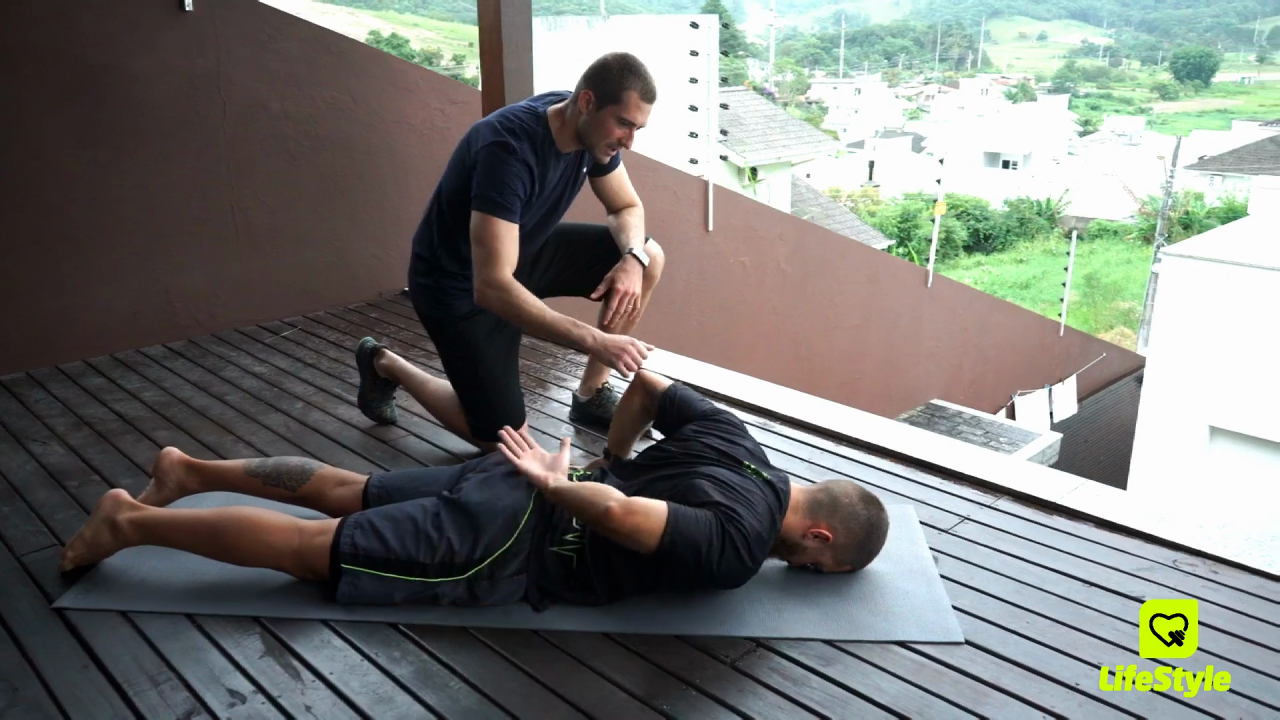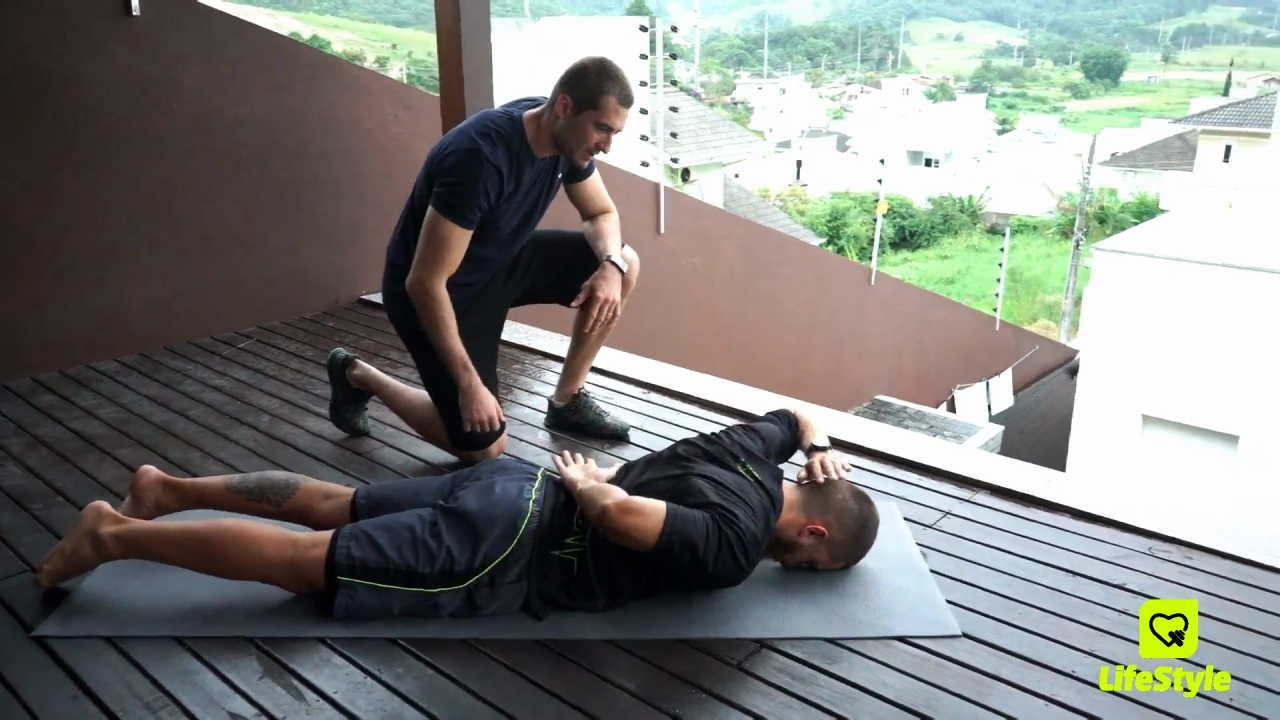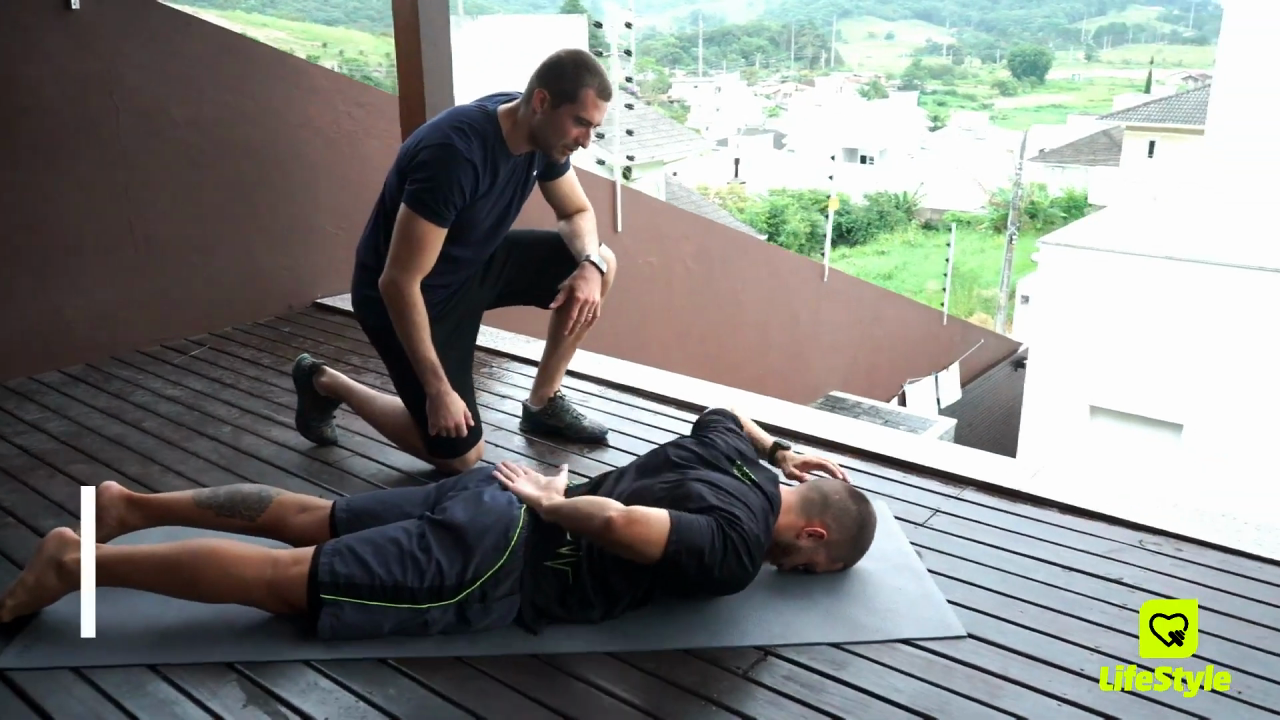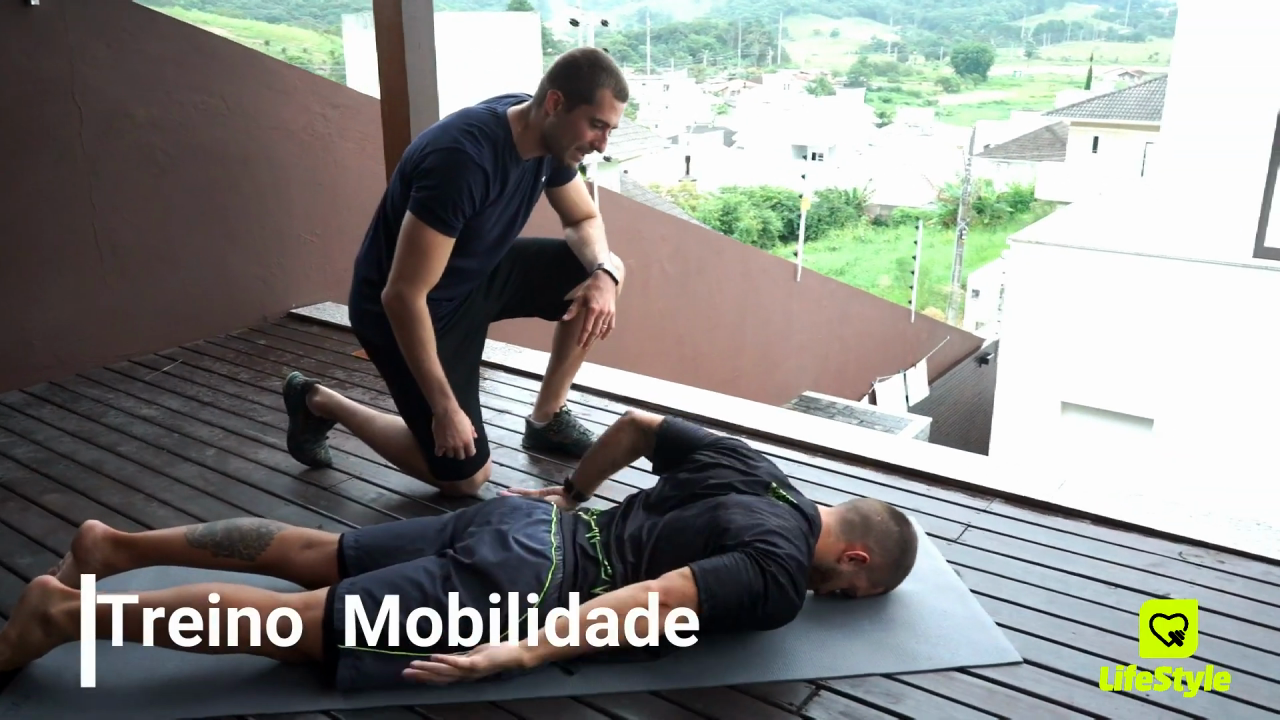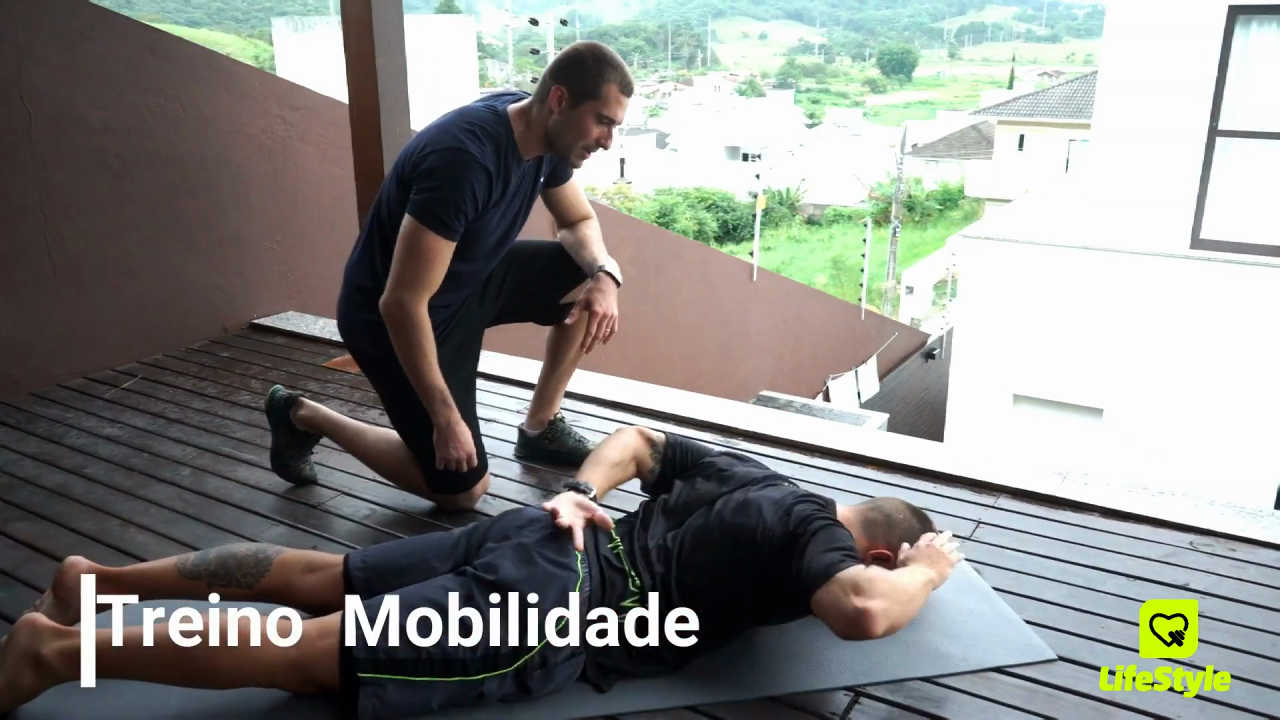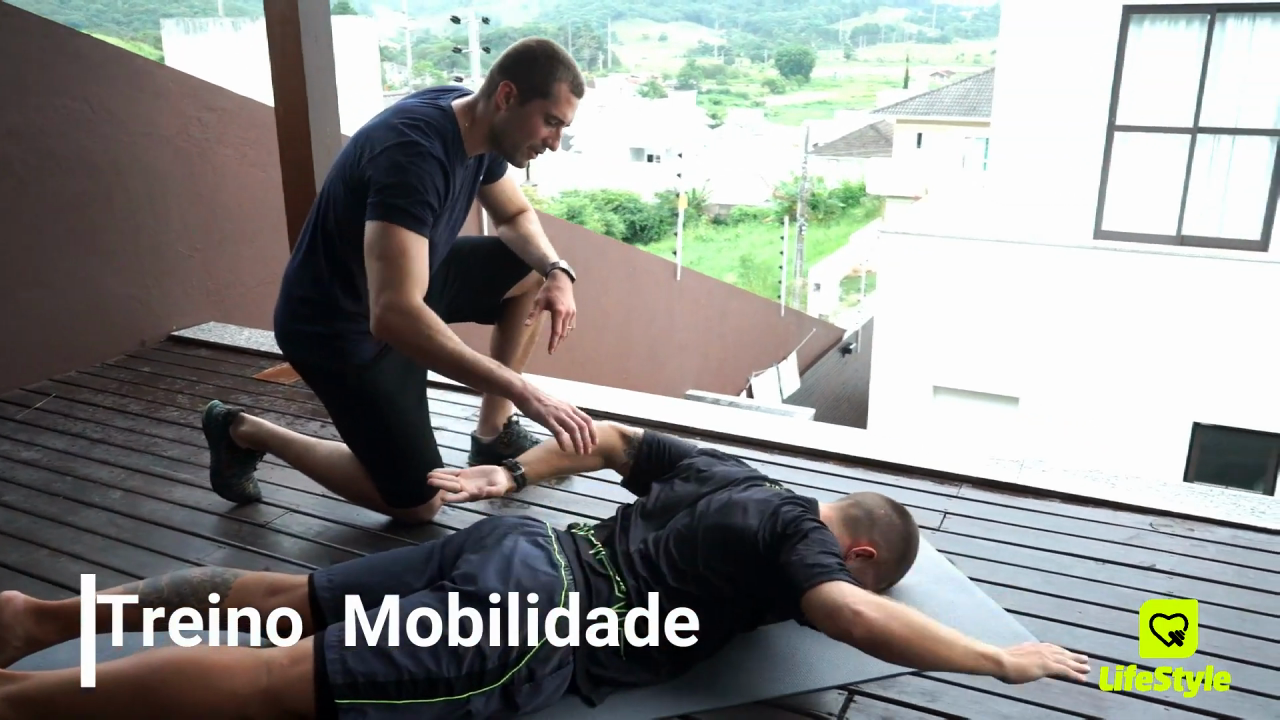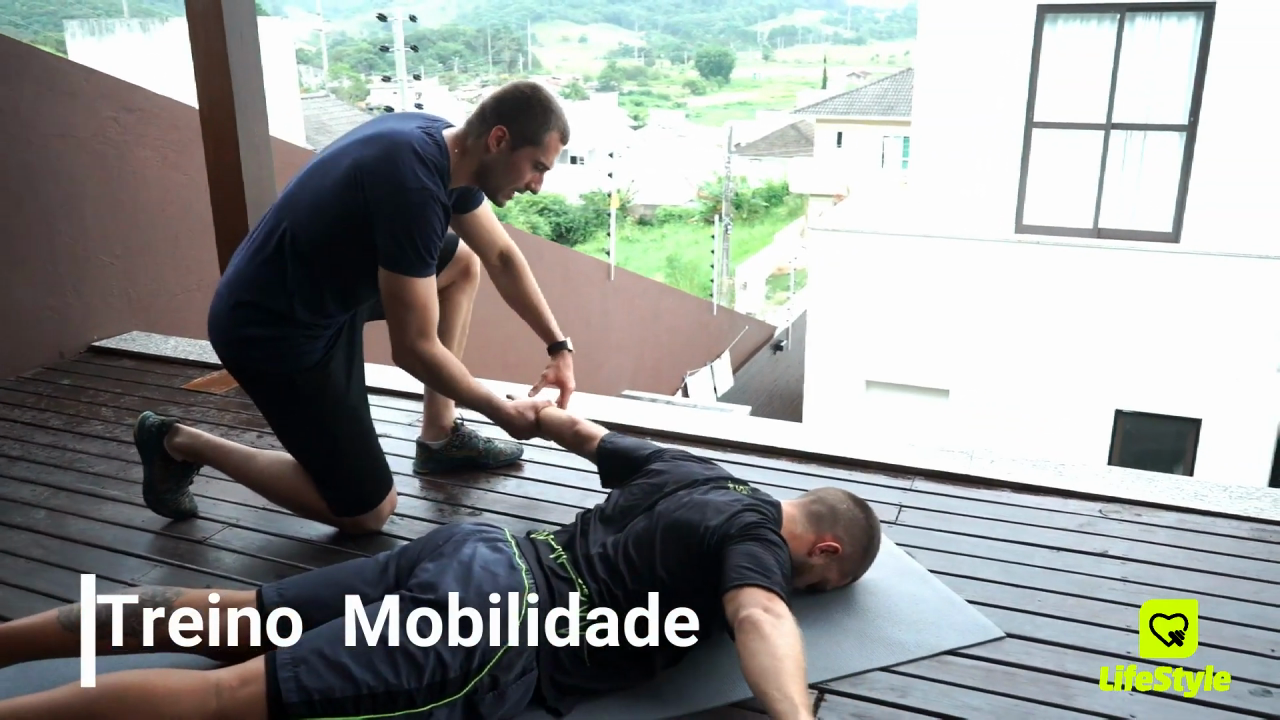
dt=0.7s
person 1, frame 1
left shoulder: (735, 440)
right shoulder: (740, 543)
left elbow: (643, 379)
right elbow: (622, 517)
right wrist: (562, 489)
left hip: (520, 483)
right hip: (506, 547)
left knee: (344, 493)
right knee: (311, 550)
left ankle: (188, 471)
right ankle: (132, 522)
person 1, frame 2
left shoulder: (750, 453)
right shoulder: (737, 543)
left elbow: (787, 412)
right elbow: (617, 512)
left wrist: (820, 448)
right wrist: (586, 484)
left hip: (512, 490)
right hip: (504, 555)
left knee: (329, 503)
right knee: (303, 560)
left ankle: (168, 488)
right ankle: (117, 534)
person 1, frame 3
left shoulder: (730, 453)
right shoulder: (739, 547)
left elbow: (723, 411)
right elbow: (617, 522)
left wrist: (784, 450)
right wrist: (550, 503)
left hip: (493, 505)
right hip: (494, 565)
left knee: (305, 521)
right knee: (282, 580)
left ankle: (130, 504)
right ankle: (81, 561)
person 1, frame 4
left shoulder: (755, 468)
right shoulder: (783, 570)
left elbow: (635, 421)
right elbow: (655, 600)
right wrist: (521, 651)
left hip: (518, 528)
right hip: (522, 586)
left knee: (311, 557)
right knee: (296, 622)
left ankle: (115, 543)
person 1, frame 5
left shoulder: (755, 473)
right shoulder: (815, 531)
left elbow: (637, 436)
right elbow: (862, 612)
left wrist: (578, 494)
right wrist: (933, 567)
left hip: (526, 541)
right hip: (545, 617)
left knee: (314, 582)
left ankle: (102, 578)
person 1, frame 6
left shoulder: (732, 475)
right shoulder: (798, 533)
left elbow: (606, 436)
right elbow: (858, 620)
left wrist: (510, 473)
left hip: (510, 547)
right hip: (530, 628)
left knee: (272, 599)
person 1, frame 7
left shoulder: (694, 470)
right shoulder: (759, 537)
left elbow: (584, 433)
right elbow: (758, 618)
left wrist: (536, 414)
left hip: (469, 555)
right hip: (489, 637)
left knee: (220, 621)
person 2, frame 1
left shoulder: (592, 130)
right shoulder: (507, 149)
left elbow: (627, 207)
right elbow: (492, 286)
left wrist: (631, 259)
right wrist: (595, 341)
left hip: (524, 250)
right hip: (457, 284)
left knee: (648, 258)
right knee: (504, 440)
left ankle: (591, 396)
right ankle: (384, 367)
person 2, frame 2
left shoulder: (568, 136)
right shoulder: (480, 157)
left elbow: (602, 213)
right elbow: (424, 282)
left wrist: (610, 265)
right wrist: (469, 384)
left hip: (501, 261)
right hip: (439, 292)
left knee: (624, 265)
right knee: (483, 447)
left ankle: (567, 400)
right ankle: (358, 376)
person 2, frame 3
left shoulder: (544, 133)
right shoulder: (455, 153)
left elbow: (578, 212)
right elbow: (398, 282)
left wrist: (588, 264)
right wrist: (438, 390)
left hip: (474, 262)
right hip: (410, 294)
left knee: (600, 264)
right knee: (461, 455)
left ankle: (543, 404)
right ankle: (326, 384)
person 2, frame 4
left shoulder: (549, 135)
right shoulder: (463, 158)
left elbow: (585, 220)
right elbow: (402, 296)
left wrist: (602, 274)
right wrist: (445, 409)
right hip: (404, 310)
left knee: (605, 271)
right knee: (466, 477)
left ankle: (547, 420)
right ankle: (319, 403)
person 2, frame 5
left shoulder: (542, 132)
right shoulder: (464, 158)
left elbow: (580, 222)
right elbow: (401, 302)
left wrist: (604, 274)
right wrist: (446, 419)
right hip: (391, 318)
left knee: (597, 277)
right knee: (463, 489)
left ankle: (540, 429)
right ankle: (304, 417)
person 2, frame 6
left shoulder: (478, 123)
right shoulder: (413, 156)
left elbow: (515, 215)
right elbow: (393, 316)
left wrist: (557, 269)
right wrist: (524, 393)
right hip: (334, 325)
left knee: (535, 272)
right knee: (419, 502)
left ankle: (493, 433)
right ankle: (244, 433)
person 2, frame 7
left shoulder: (445, 145)
right shoulder: (414, 187)
left elbow: (501, 256)
right elbow: (414, 350)
left wrist: (559, 346)
right wrist: (503, 412)
right hip: (270, 330)
left knee: (462, 262)
right knee: (368, 511)
left ankle: (439, 439)
right ankle: (182, 445)
